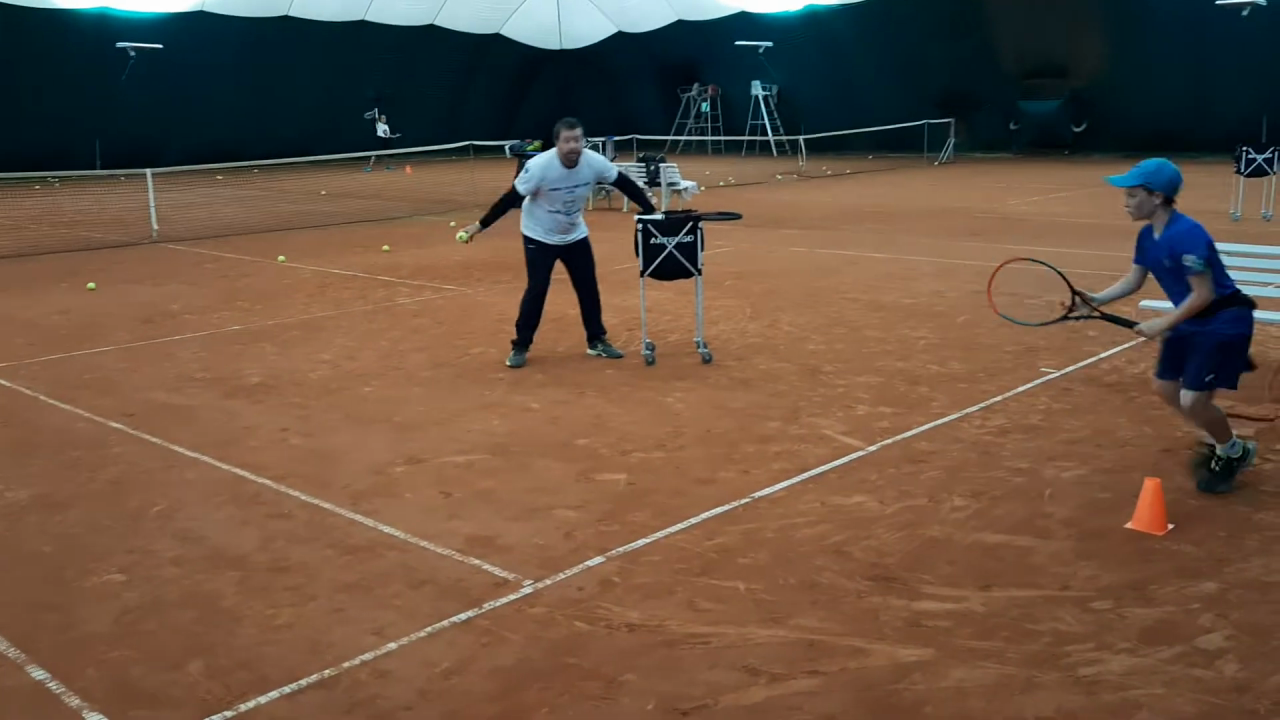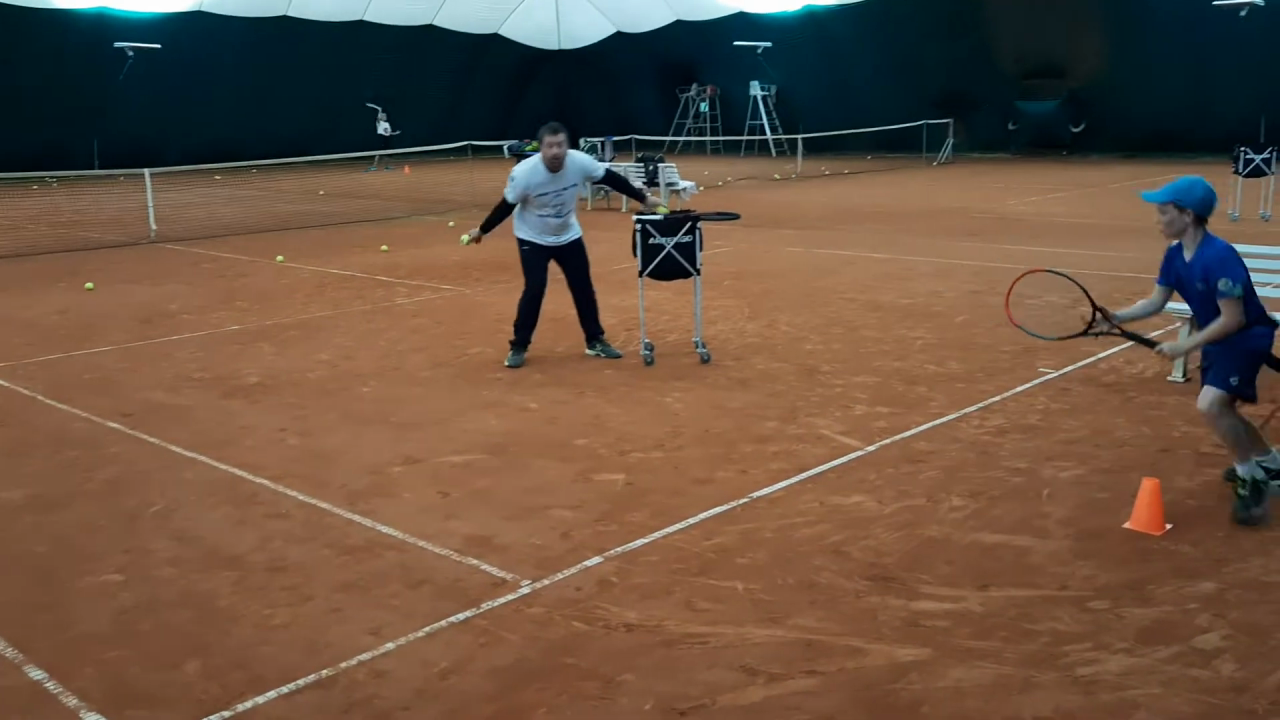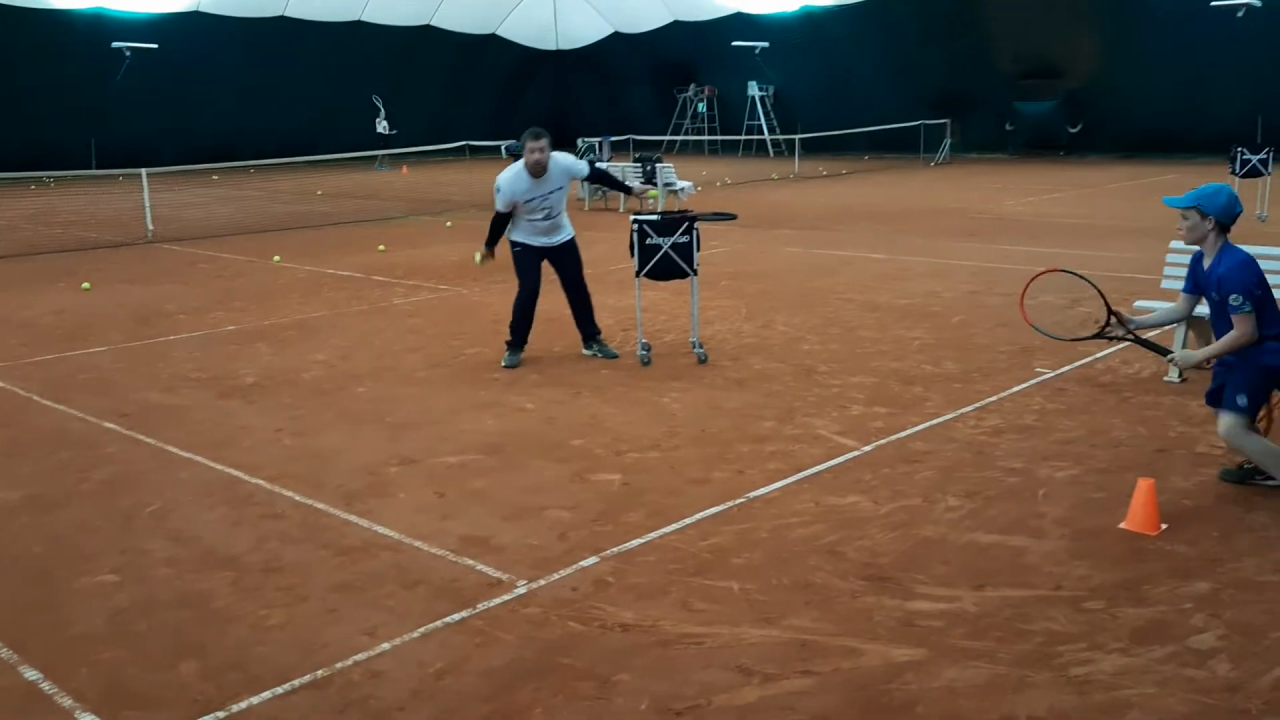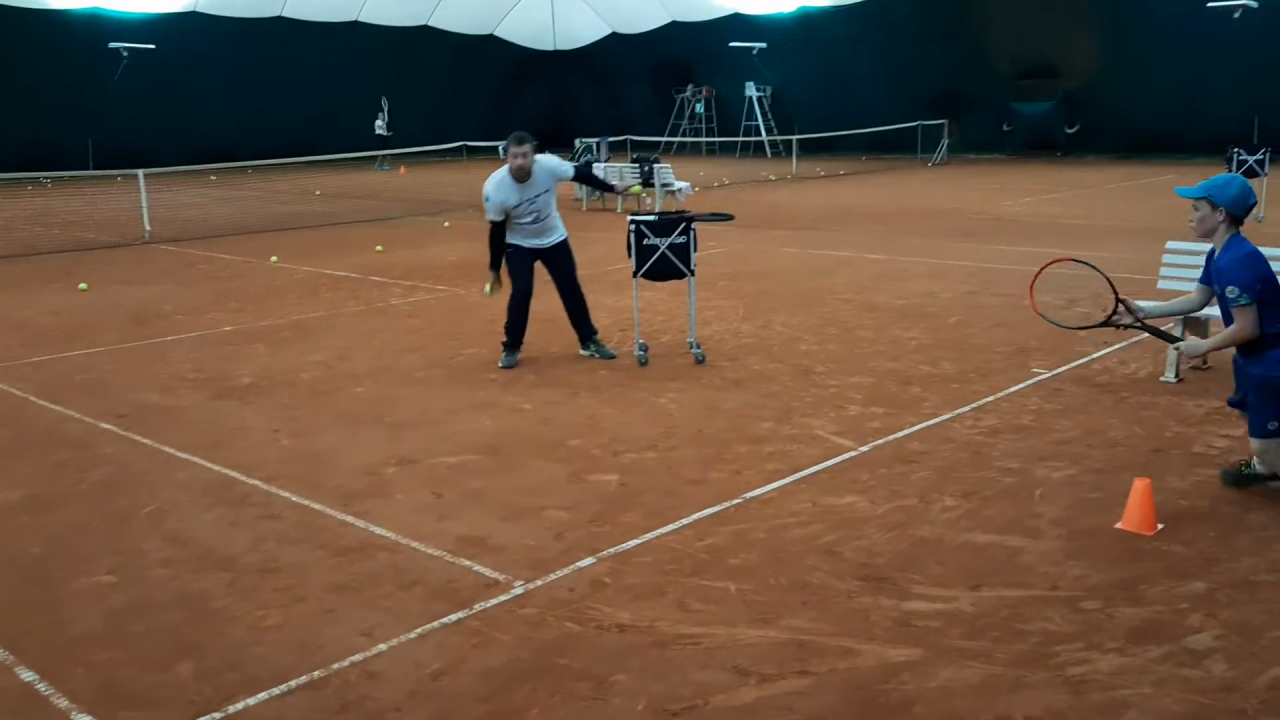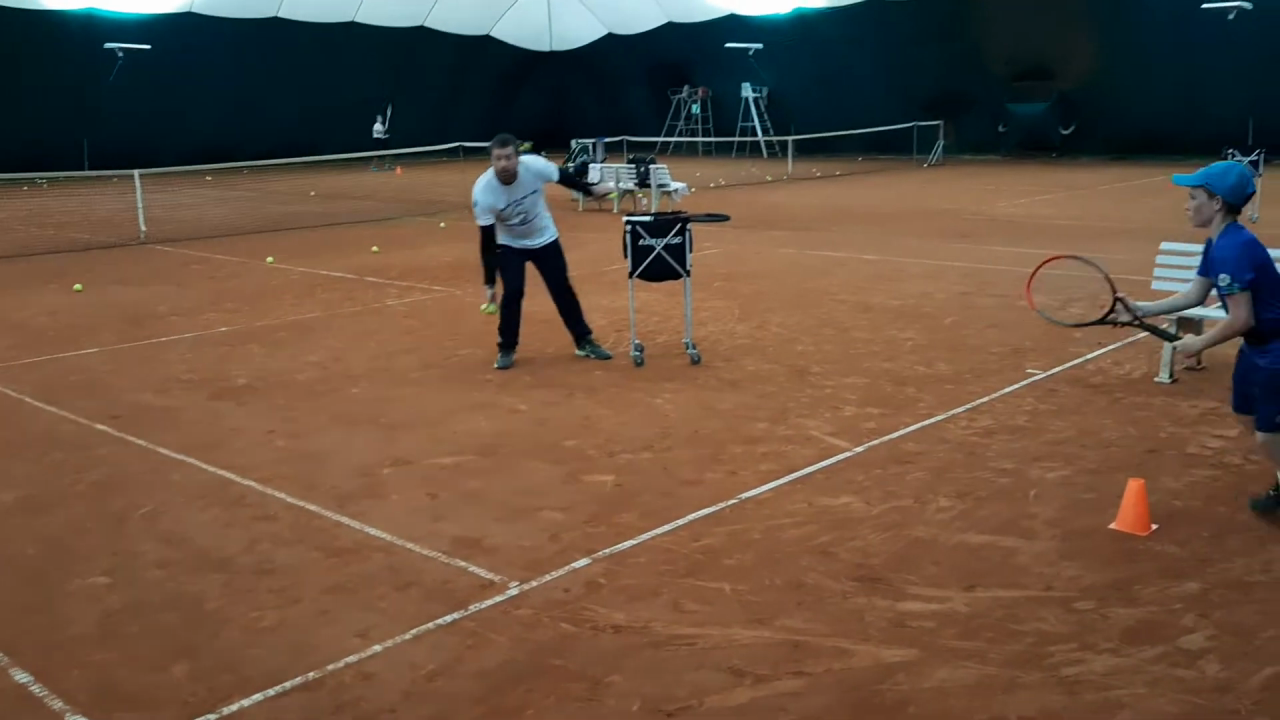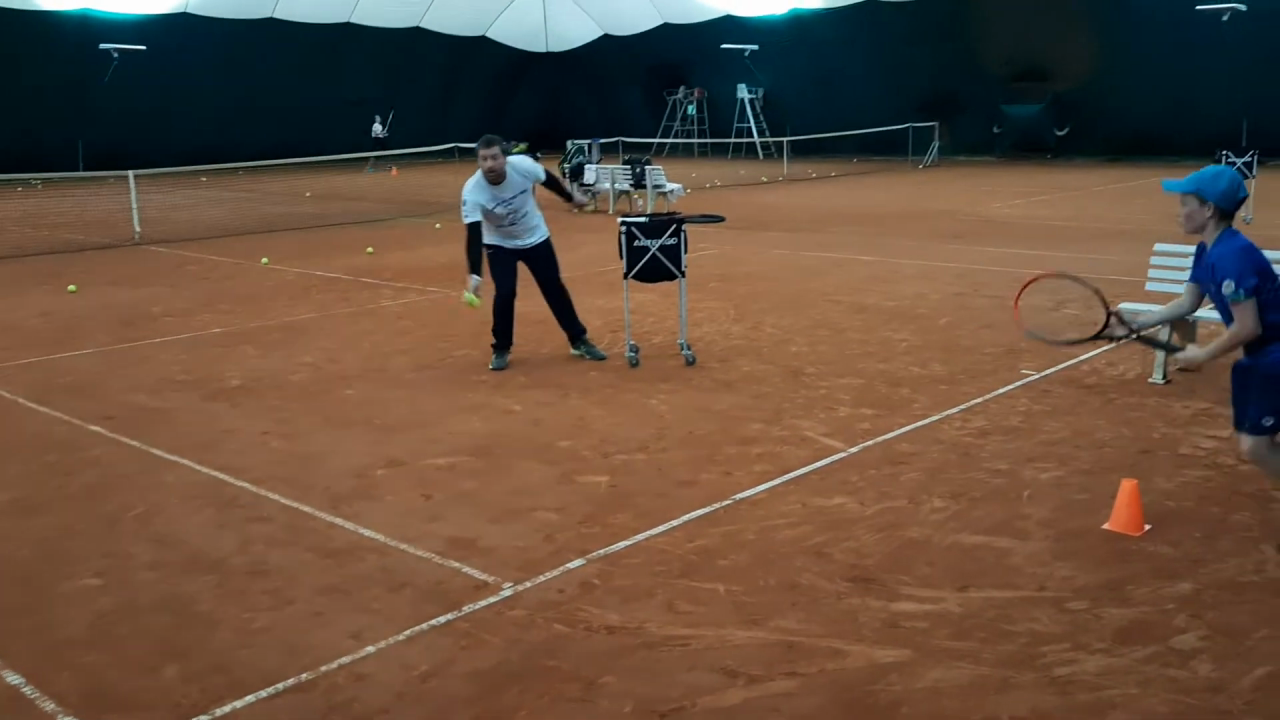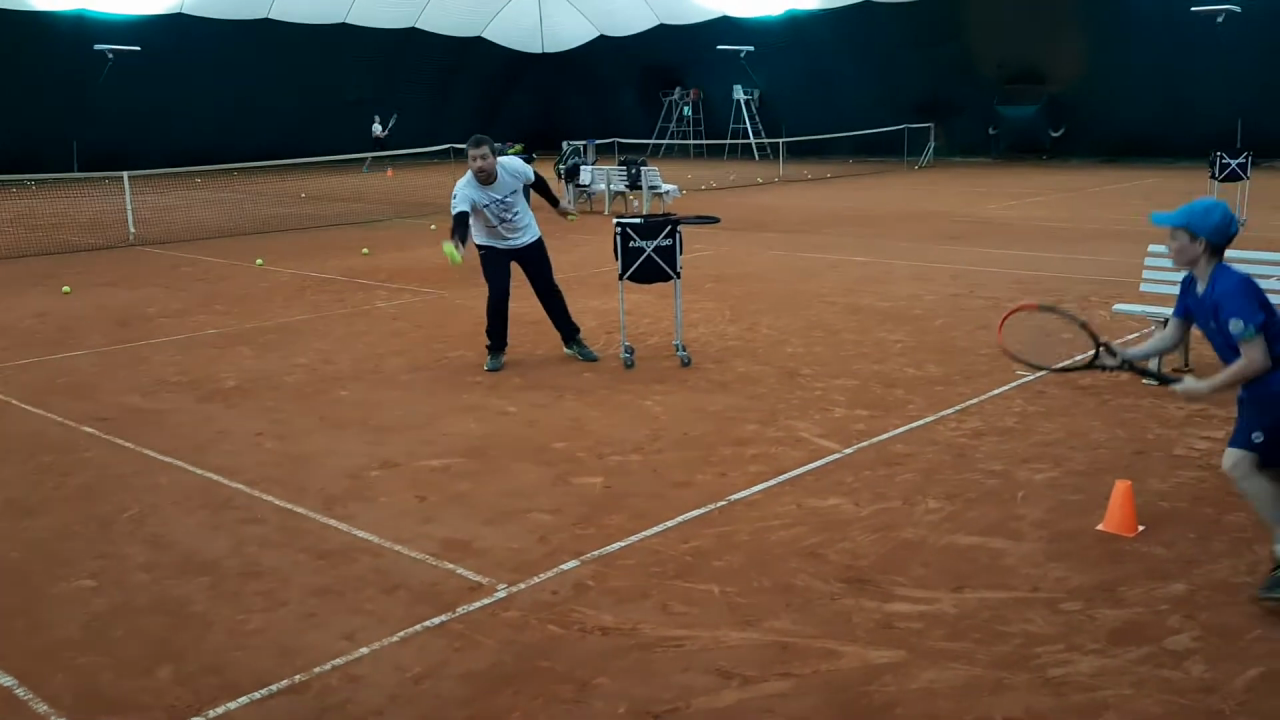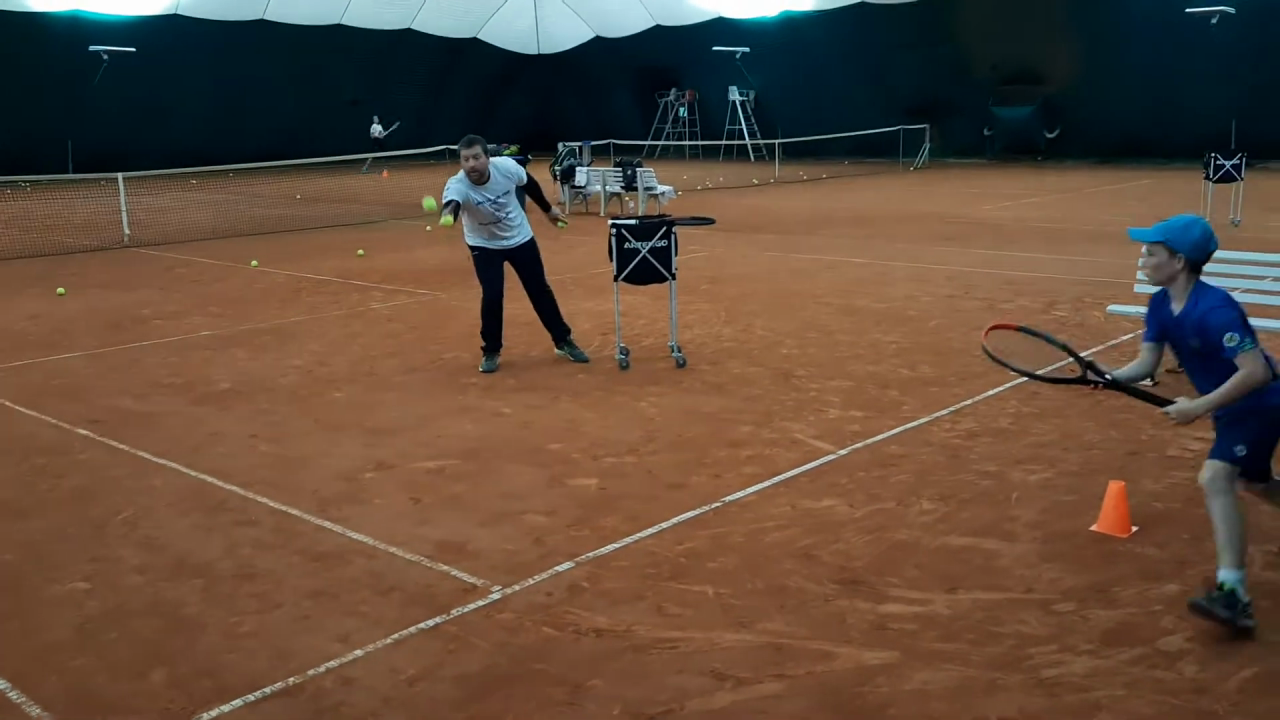
dt=0.1s
person 1, frame 1
left shoulder: (1187, 234)
right shoulder: (1148, 235)
left elbow: (1205, 293)
right elbow: (1134, 281)
left wrist: (1165, 325)
right wrist: (1096, 298)
left hip: (1224, 319)
right hip: (1192, 322)
left knee: (1192, 401)
right knee: (1165, 388)
left ankle: (1231, 453)
right ankle: (1225, 446)
person 1, frame 2
left shoulder: (1220, 256)
right shoulder: (1174, 255)
left elbow: (1235, 318)
right elbow: (1156, 302)
left wrist: (1187, 345)
right wrist: (1118, 317)
left hip: (1246, 338)
right hip: (1218, 339)
left knee: (1208, 406)
right knee: (1220, 410)
person 1, frame 3
left shoulder: (1234, 267)
right shoulder: (1201, 261)
left elbow: (1246, 332)
right elbow: (1182, 308)
left wrist: (1199, 357)
right wrist: (1136, 322)
right hip: (1235, 355)
left knee: (1230, 429)
right knee: (1232, 423)
person 1, frame 4
left shoulder: (1237, 260)
right shoulder: (1217, 254)
left elbow: (1247, 328)
right elbow: (1197, 299)
left wrist: (1203, 347)
right wrist: (1143, 311)
right hip: (1252, 355)
right knee: (1253, 423)
person 1, frame 5
left shoulder: (1236, 249)
right shoulder: (1217, 246)
left elbow: (1243, 318)
right elbow: (1196, 294)
left wrist: (1200, 344)
right wrist: (1141, 309)
right knee: (1250, 419)
person 1, frame 6
left shoulder: (1232, 257)
right shoulder: (1207, 251)
left elbow: (1248, 328)
right elbow: (1187, 304)
left wrist: (1203, 355)
right wrist: (1135, 324)
right knee: (1252, 446)
person 1, frame 7
left shoulder: (1232, 291)
right shoulder: (1192, 287)
right elbow: (1169, 339)
left wrist: (1205, 388)
right wrist: (1125, 355)
left knee: (1238, 466)
person 1, frame 8
left shoulder: (1214, 307)
right shoulder: (1160, 302)
right elbow: (1147, 362)
left wrist: (1201, 407)
right wrist: (1112, 377)
right hip: (1230, 404)
left knee: (1214, 479)
left ankle: (1232, 592)
person 2, frame 1
left shoulder: (593, 161)
right shoulder: (536, 167)
left elbow: (623, 182)
right elbow: (510, 199)
left wrist: (650, 209)
right wrist: (480, 225)
left hip: (574, 234)
right hip: (539, 236)
left knee: (588, 286)
right knee: (537, 289)
left ankle: (596, 340)
right ankle: (520, 346)
person 2, frame 2
left shoulder: (579, 162)
right shoulder: (523, 173)
left elbow: (612, 179)
right elbow: (506, 206)
left wrist: (644, 199)
right wrist: (482, 230)
left hip: (568, 235)
right hip: (533, 238)
left knee: (583, 287)
right knee: (534, 289)
left ankle: (595, 340)
right ankle: (519, 346)
person 2, frame 3
left shoulder: (563, 162)
right shoulder: (508, 181)
left elbow: (595, 174)
right elbow: (501, 218)
left wrist: (629, 189)
right wrist: (489, 247)
left hip: (561, 236)
right hip: (525, 240)
left knee: (577, 287)
right knee: (528, 290)
left ankle: (592, 341)
right ankle: (515, 347)
person 2, frame 4
left shoulder: (549, 164)
right shoulder: (495, 187)
left elbow: (580, 173)
right elbow: (497, 230)
left wrist: (612, 188)
right wrist: (494, 269)
left hip: (553, 237)
right hip: (517, 243)
left knee: (570, 287)
right knee: (521, 291)
left ankle: (588, 341)
right ankle: (511, 347)
person 2, frame 5
left shoulder: (534, 165)
right shoulder: (483, 191)
left elbow: (563, 177)
right elbow: (488, 237)
left wrist: (590, 191)
right wrist: (489, 284)
left hip: (544, 237)
right hip: (508, 244)
left knee: (562, 288)
right knee: (513, 291)
left ankle: (584, 341)
right ankle: (507, 348)
person 2, frame 6
left shoulder: (522, 165)
right shoulder: (472, 191)
left elbow: (548, 179)
right elbow: (473, 235)
left wrist: (572, 198)
right wrist: (474, 274)
left hip: (536, 237)
right hip: (499, 244)
left knee: (555, 288)
right knee: (505, 292)
left ankle: (578, 340)
right ankle: (501, 349)
person 2, frame 7
left shoulder: (513, 165)
right shoulder: (464, 189)
left elbow: (537, 181)
right elbow: (461, 221)
left wrist: (557, 204)
right wrist: (457, 244)
left hip: (528, 237)
right hip: (492, 243)
left knee: (548, 288)
right knee: (498, 293)
left ankle: (572, 340)
right ankle: (496, 350)
person 2, frame 8
left shoulder: (505, 166)
right shoulder: (457, 186)
left elbow: (529, 183)
right elbow: (450, 208)
left wrist: (548, 209)
right wrist: (447, 215)
left hip: (520, 237)
right hip: (484, 244)
left knee: (539, 288)
right knee: (492, 294)
left ankle: (563, 340)
right ankle: (491, 351)
